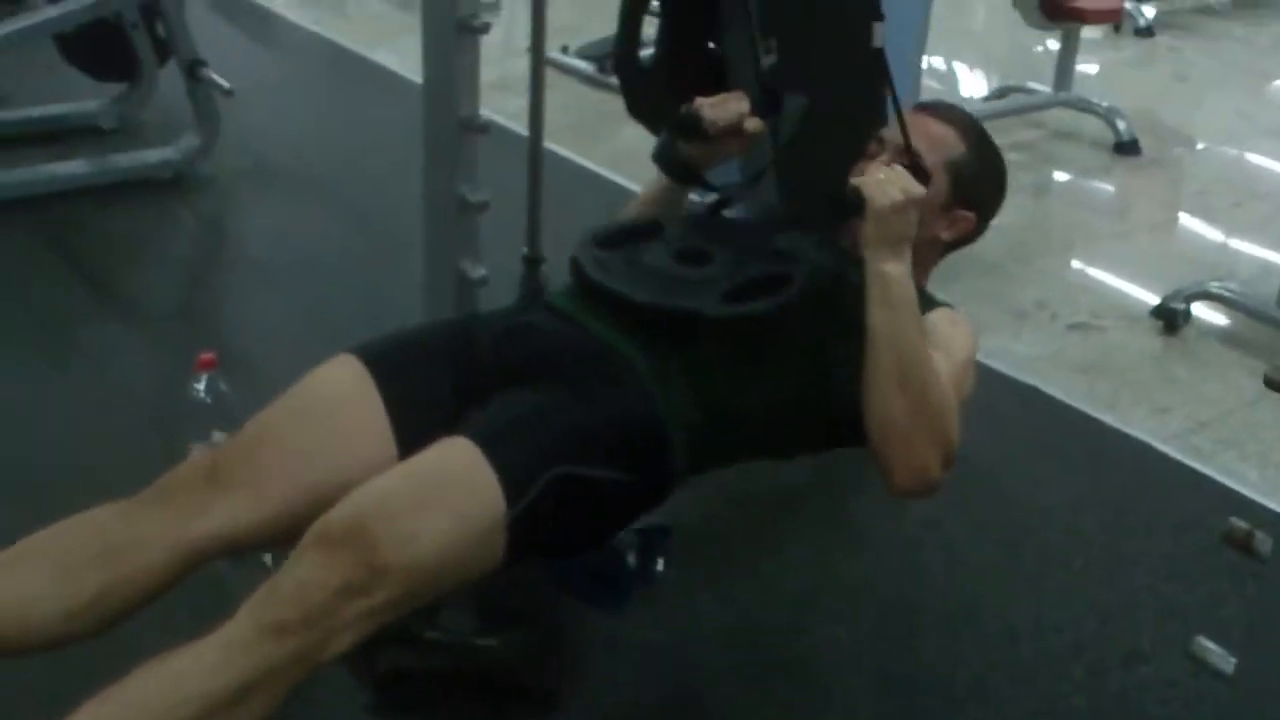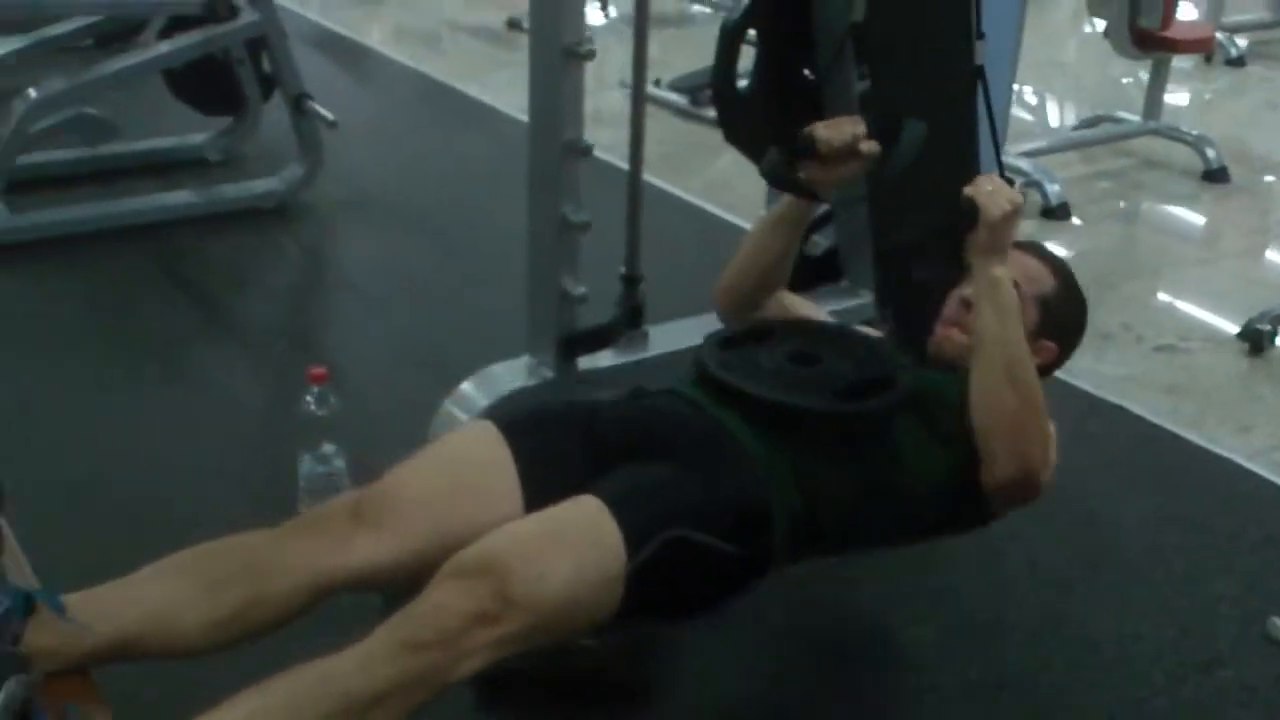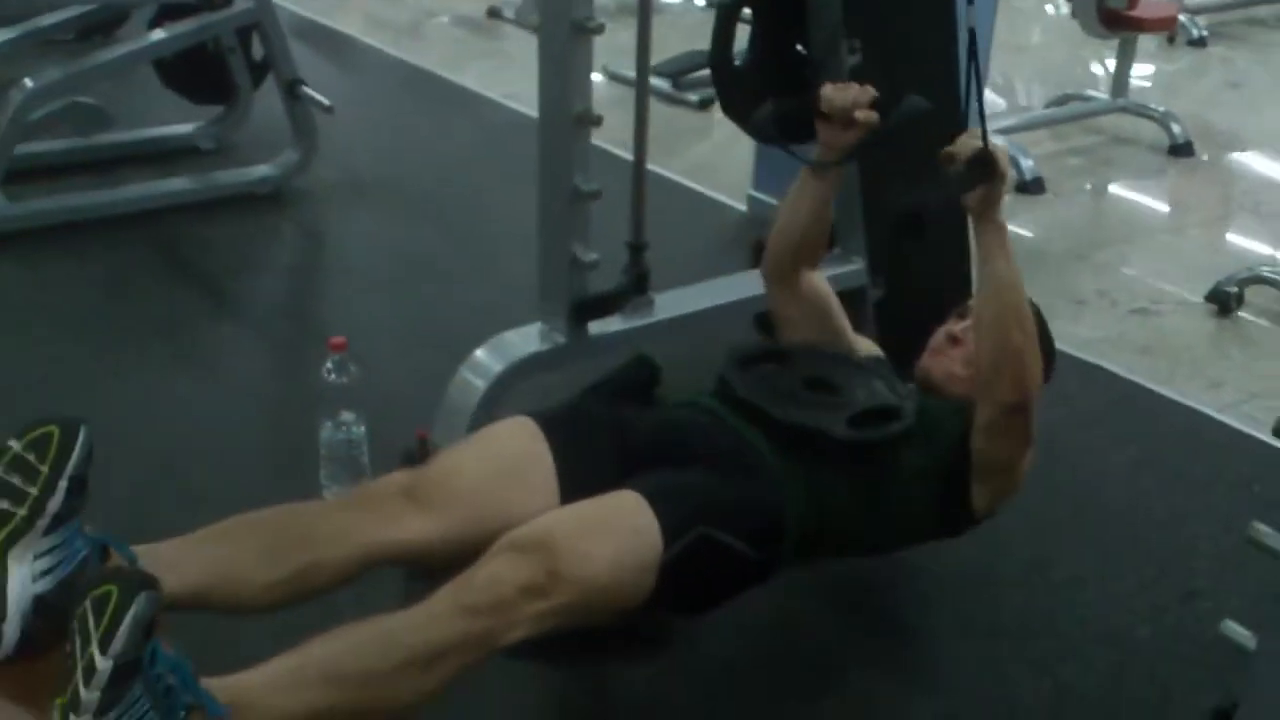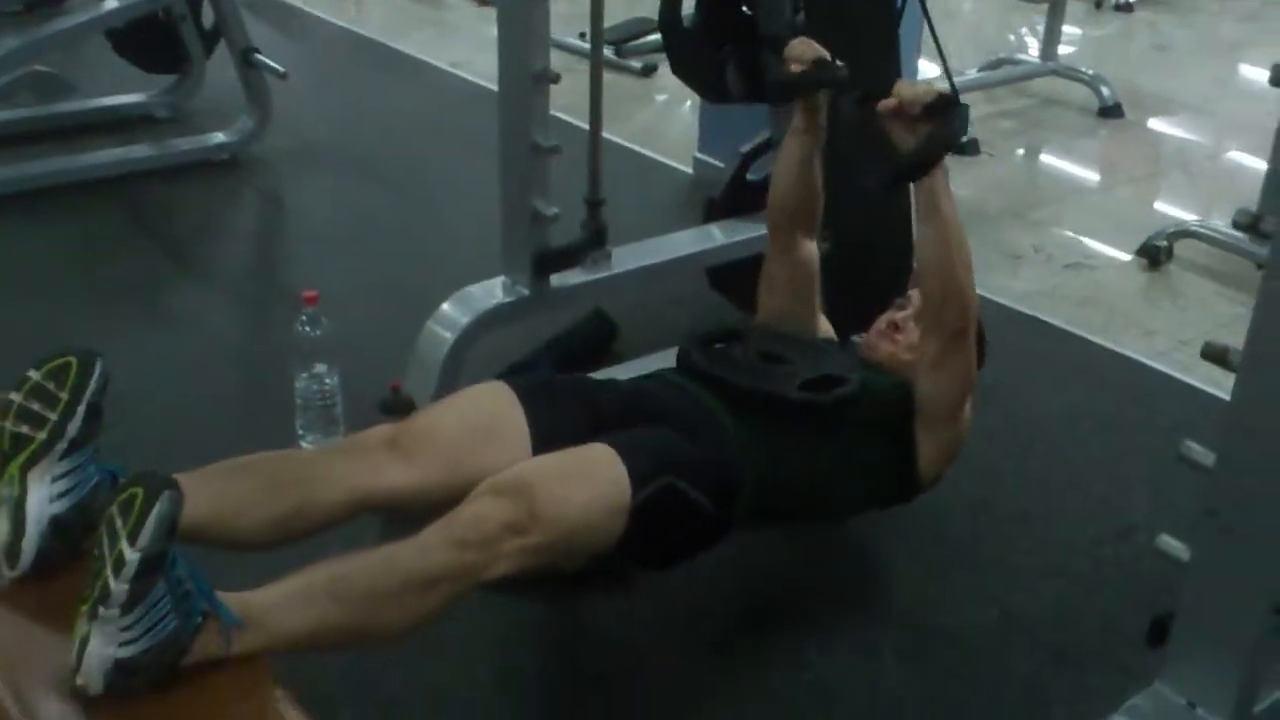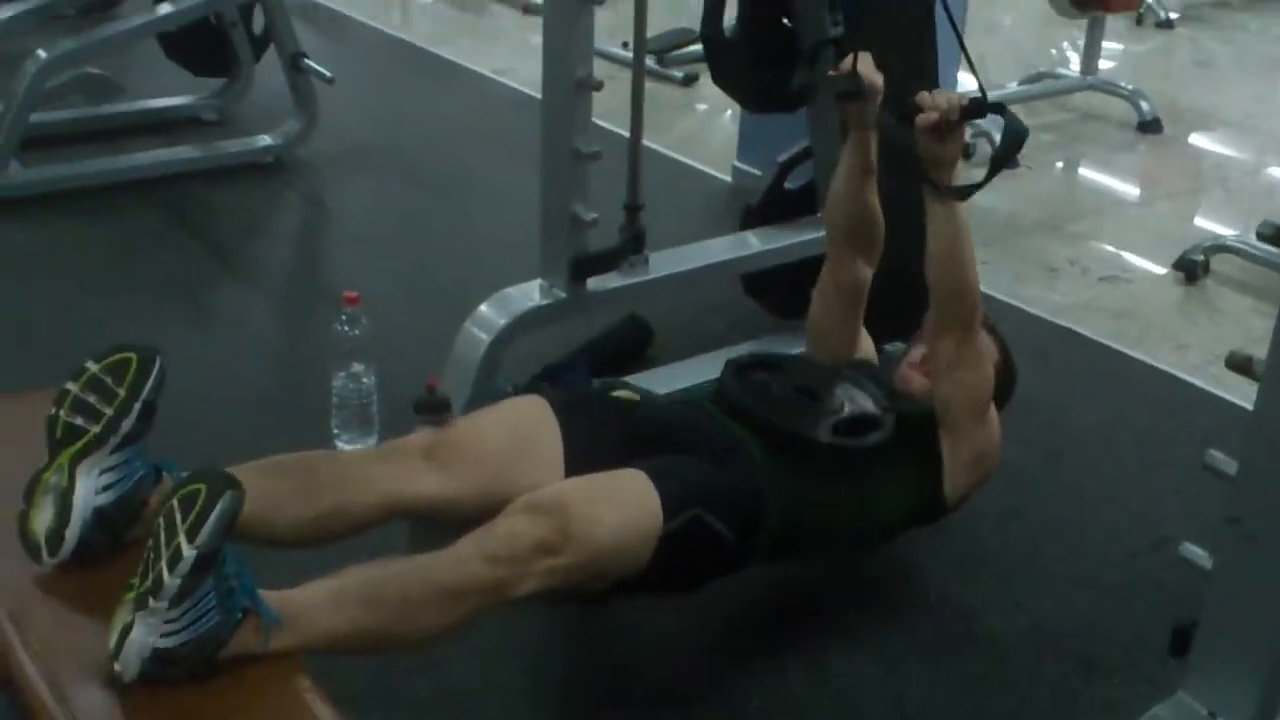
dt=0.3s
person 1, frame 1
left shoulder: (932, 336)
left elbow: (914, 468)
left wrist: (890, 262)
right wrist: (691, 163)
left hip: (629, 417)
left knee: (336, 575)
right knee: (204, 494)
person 1, frame 2
left shoulder: (1014, 419)
right shoulder: (884, 356)
left elbow: (1013, 471)
right elbow: (735, 301)
left wrist: (997, 268)
right wrist: (807, 190)
left hip: (732, 497)
right hip: (646, 421)
left knee: (468, 608)
right knee: (352, 529)
person 1, frame 3
left shoulder: (974, 459)
right shoulder: (861, 370)
left elbow: (1015, 392)
right elbow: (786, 270)
left wrist: (986, 225)
right wrist: (831, 160)
left hip: (749, 497)
right hip: (657, 428)
left knee: (517, 580)
right knee: (404, 503)
right ankle: (85, 575)
person 1, frame 4
left shoulder: (921, 428)
right shoulder: (813, 347)
left elbow: (957, 330)
right elbow: (790, 232)
left wrist: (928, 170)
right wrist: (809, 117)
left hip: (707, 460)
right hip: (626, 400)
left knee: (497, 523)
right knee: (391, 453)
left ankle: (197, 634)
right ankle: (88, 501)
person 1, frame 5
left shoulder: (957, 448)
right shoulder: (855, 372)
left elbow: (958, 324)
right elbow: (850, 259)
left wrist: (940, 176)
right wrist: (861, 132)
left hip: (743, 489)
right hip: (671, 423)
left knee: (532, 539)
right knee: (424, 461)
left ankle: (234, 628)
right ankle: (132, 497)
